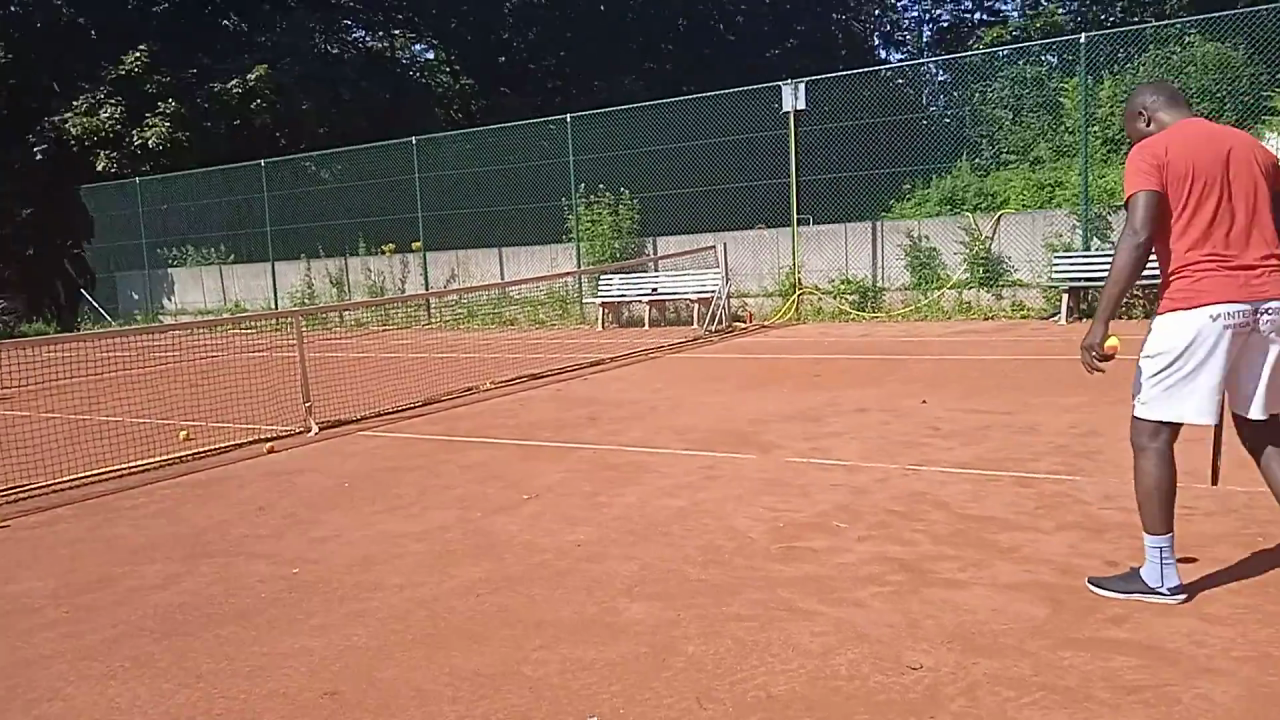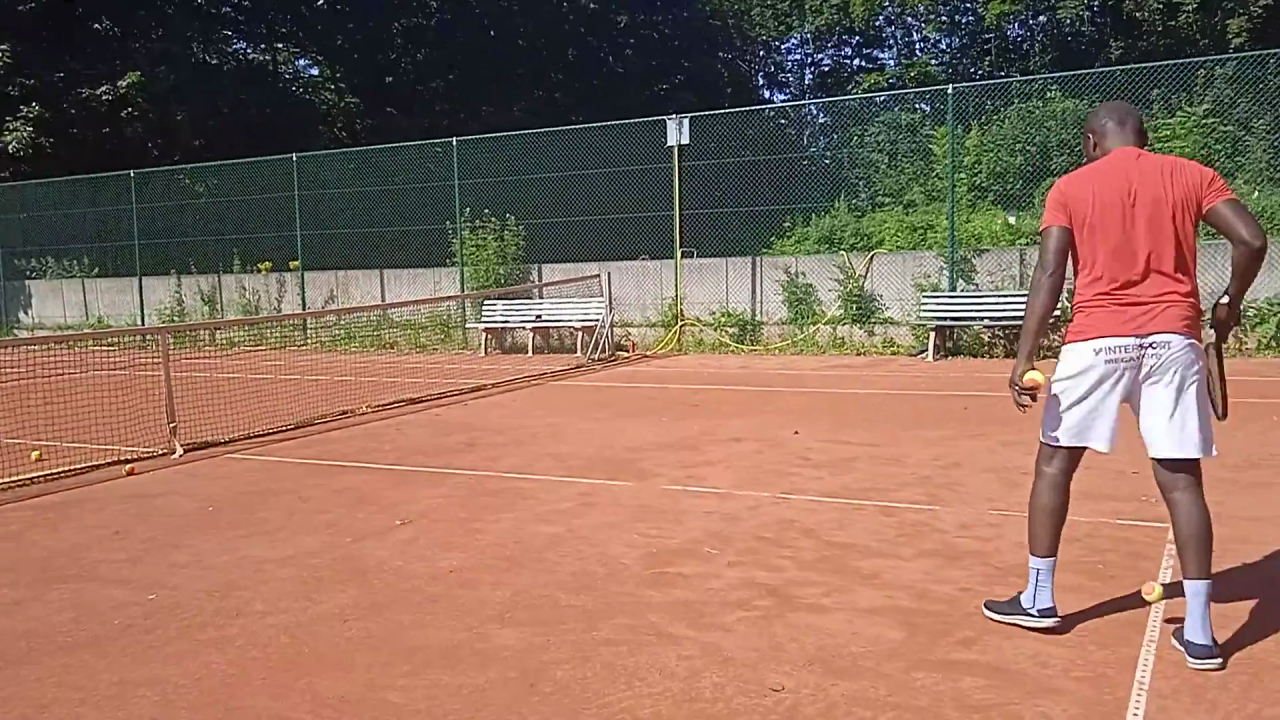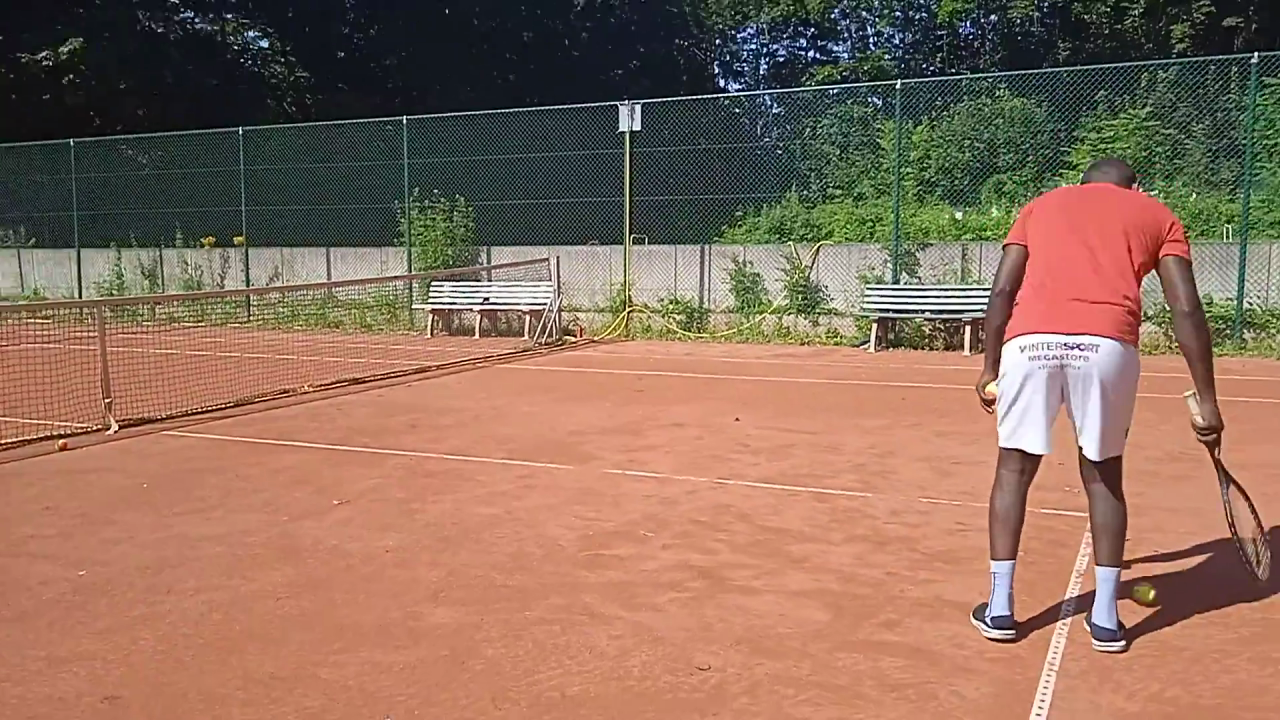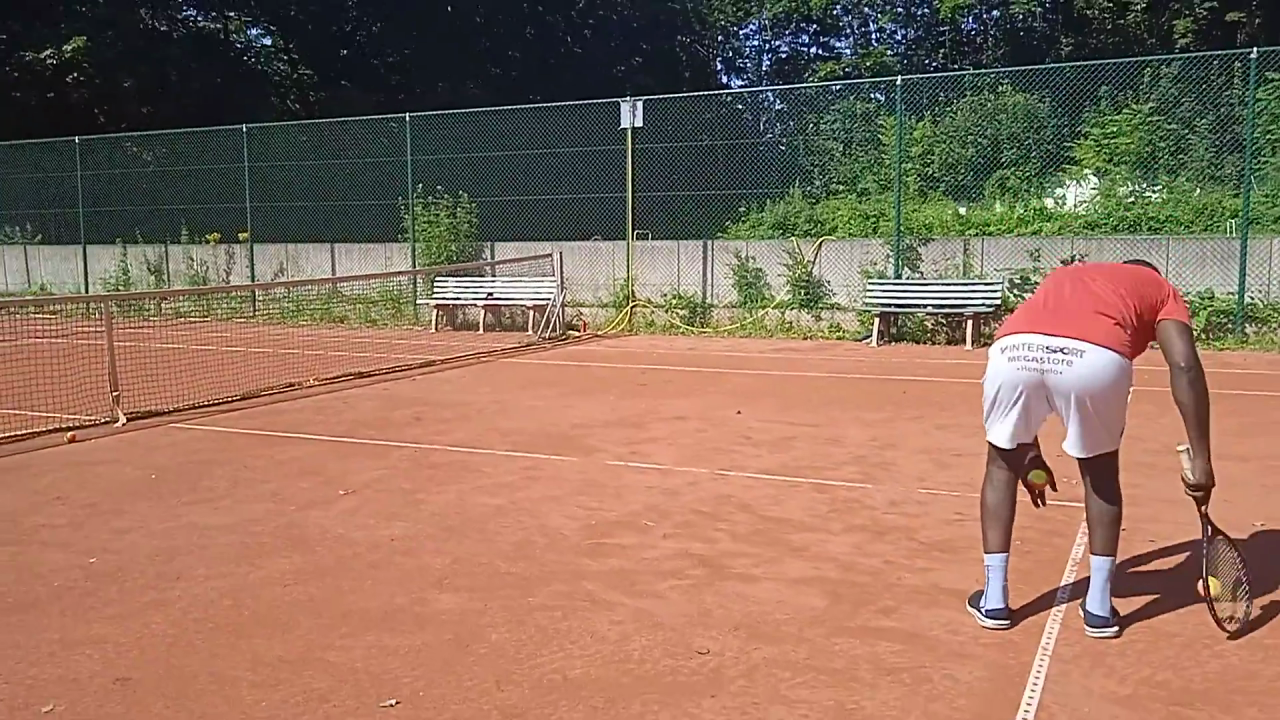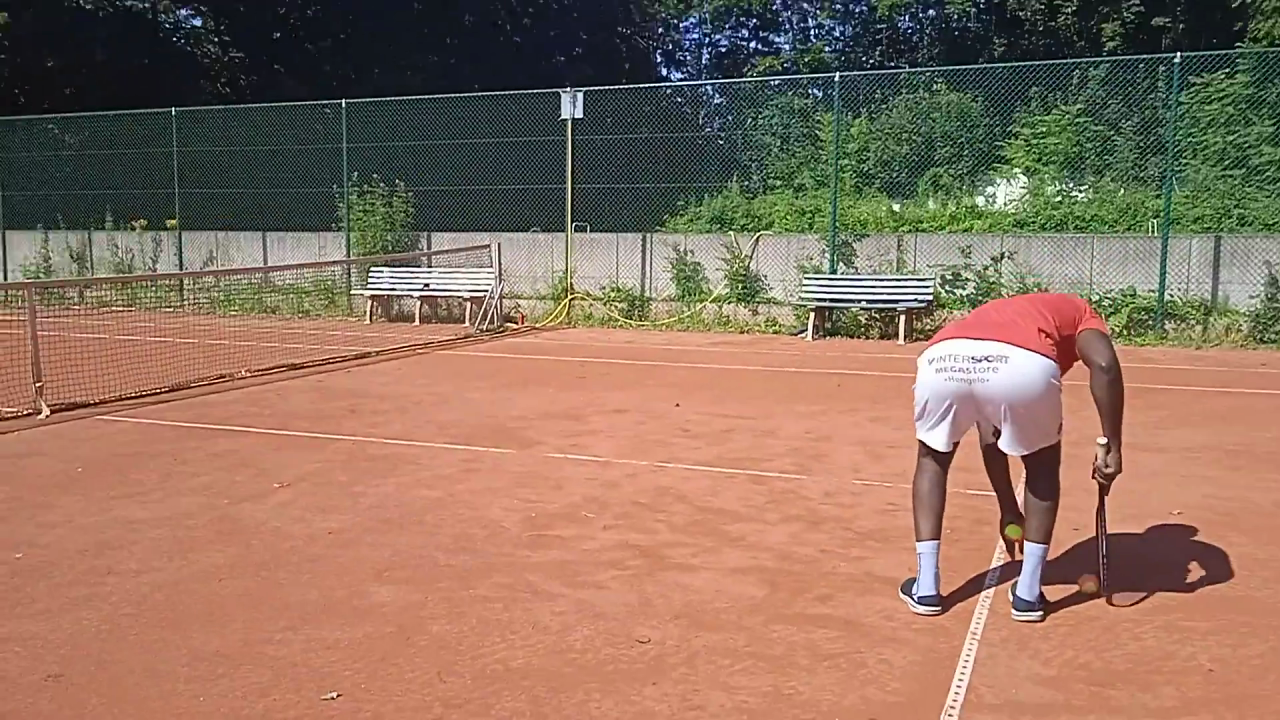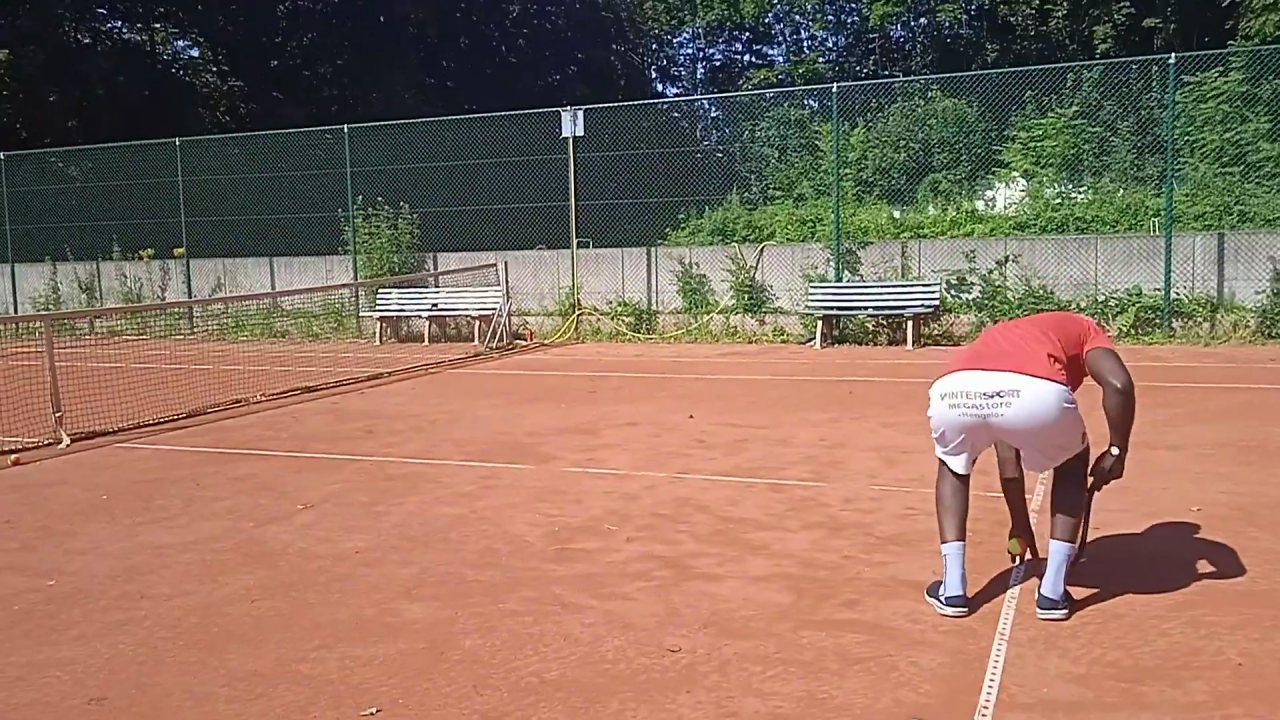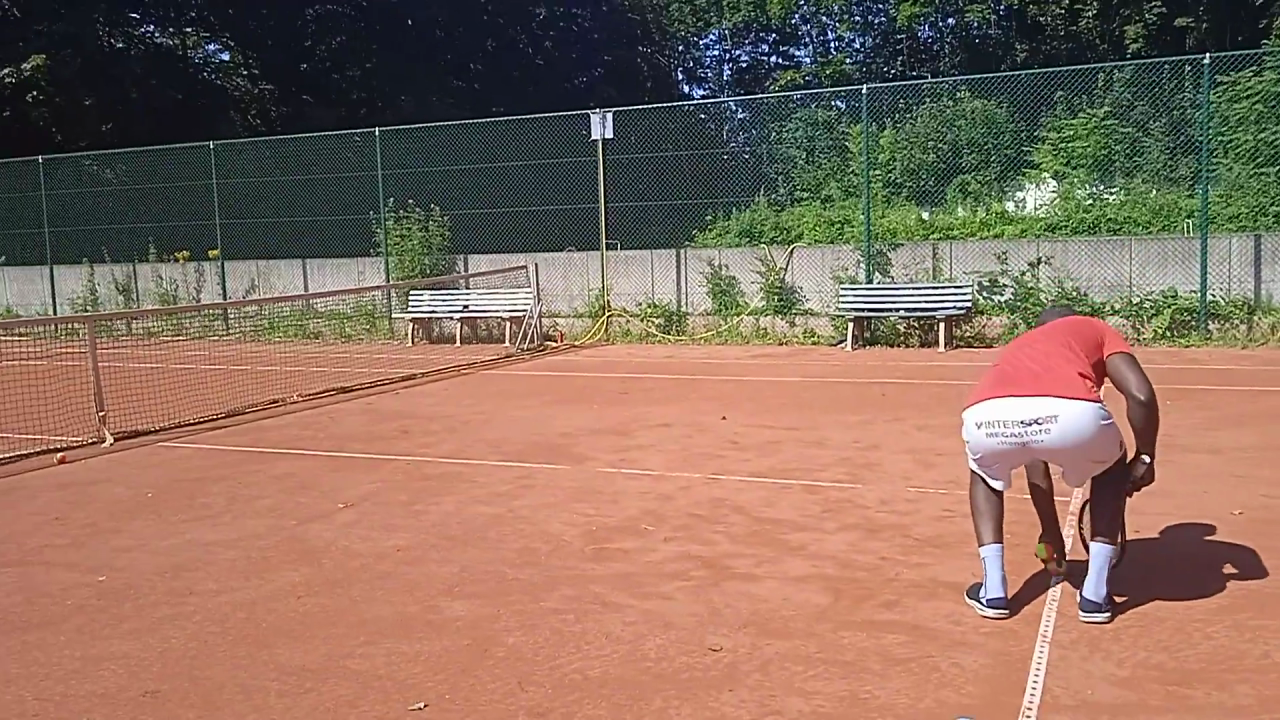
dt=0.3s
person 1, frame 1
left shoulder: (1150, 153)
left elbow: (1137, 239)
left wrist: (1100, 321)
left hip: (1193, 310)
left knee: (1151, 435)
left ankle: (1160, 573)
person 1, frame 2
left shoulder: (1072, 186)
right shoulder: (1195, 175)
left elbow: (1049, 273)
right elbow: (1252, 241)
left wrist: (1025, 355)
right wrist: (1231, 302)
left hip: (1098, 340)
right hip: (1174, 340)
left knee: (1054, 462)
right knee: (1180, 480)
left ankle: (1038, 598)
right ankle: (1199, 630)
person 1, frame 3
left shoulder: (1040, 204)
right shoulder: (1157, 214)
left elbow: (1002, 290)
right elbow: (1187, 310)
left wrist: (990, 366)
right wrist: (1208, 400)
left hip: (1031, 339)
right hip: (1107, 344)
left knee: (1013, 470)
right knee: (1102, 474)
left ankle: (998, 610)
right ankle: (1105, 616)
person 1, frame 4
left shoulder: (1062, 276)
right shoulder: (1160, 289)
right elbow: (1184, 366)
left wrist: (1032, 452)
right wrist: (1201, 458)
left hip: (1015, 347)
right hip: (1098, 357)
left knee: (1003, 464)
right knee: (1100, 469)
left ankle: (994, 598)
right ankle: (1099, 605)
person 1, frame 5
right shoulder: (1078, 311)
left elbow: (989, 439)
right elbow: (1104, 364)
left wrist: (1009, 509)
right wrist: (1111, 444)
left hip: (942, 359)
right hip: (1025, 365)
left knee: (932, 458)
right knee: (1043, 461)
left ankle: (925, 585)
right ankle: (1028, 591)
person 1, frame 6
right shoulder: (1082, 328)
left elbow: (1007, 457)
right elbow: (1118, 384)
left wrist: (1021, 524)
right wrist: (1116, 451)
left hip: (955, 388)
right hip: (1038, 391)
left knee: (953, 468)
right knee: (1072, 464)
left ankle: (952, 586)
right ankle: (1053, 590)
person 1, frame 7
right shoulder: (1097, 330)
right elbow: (1140, 395)
left wrist: (1051, 530)
right wrist: (1144, 458)
left hip: (988, 416)
right hip: (1073, 414)
left knee: (986, 475)
right knee: (1110, 469)
left ankle: (993, 588)
right ankle: (1095, 593)
